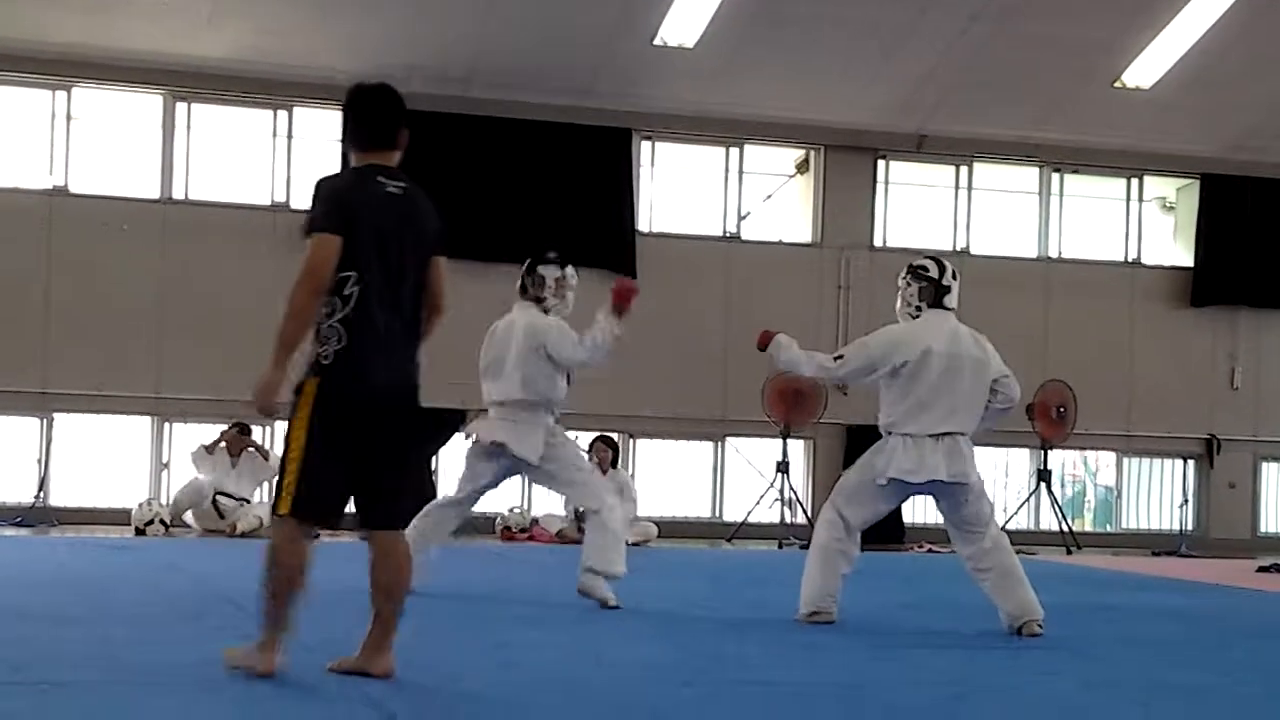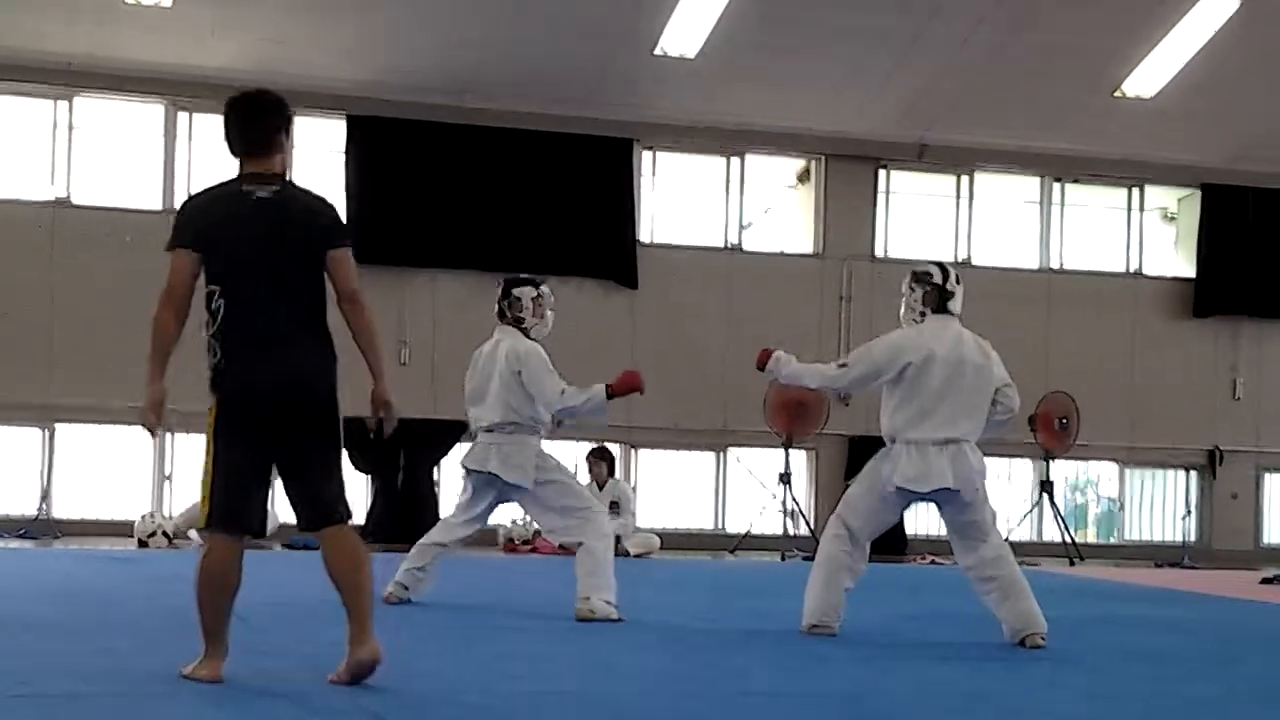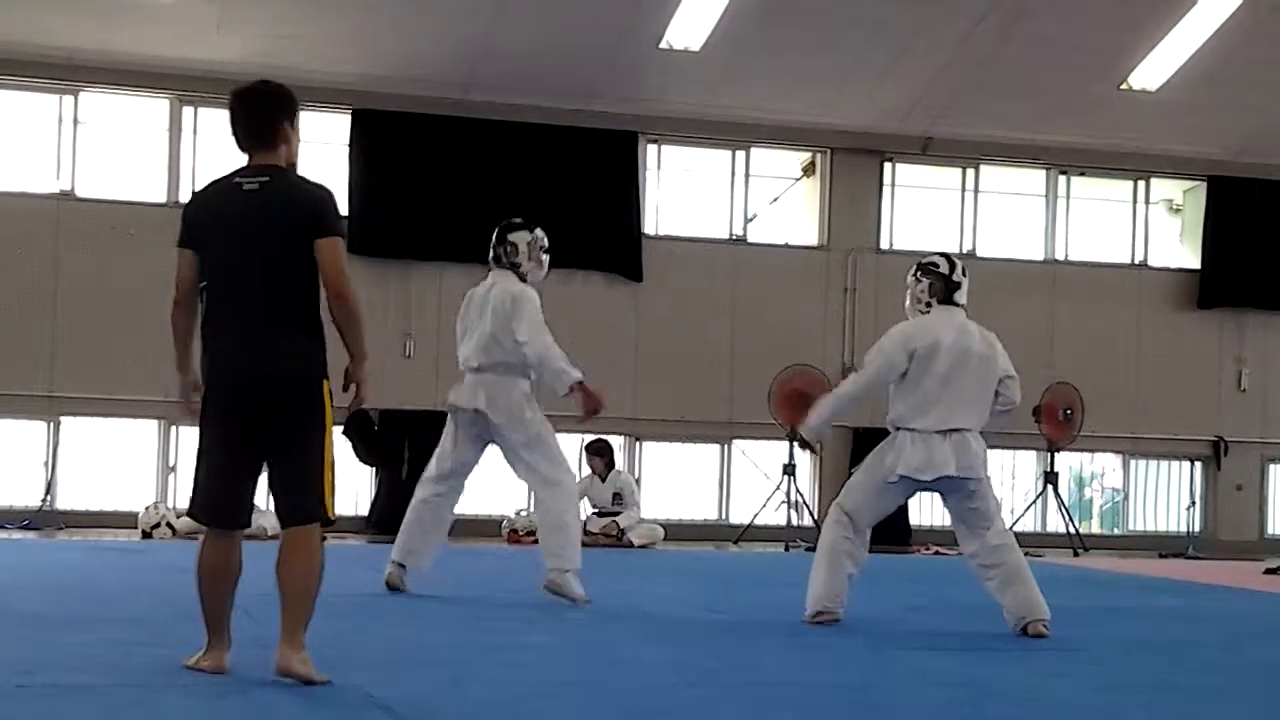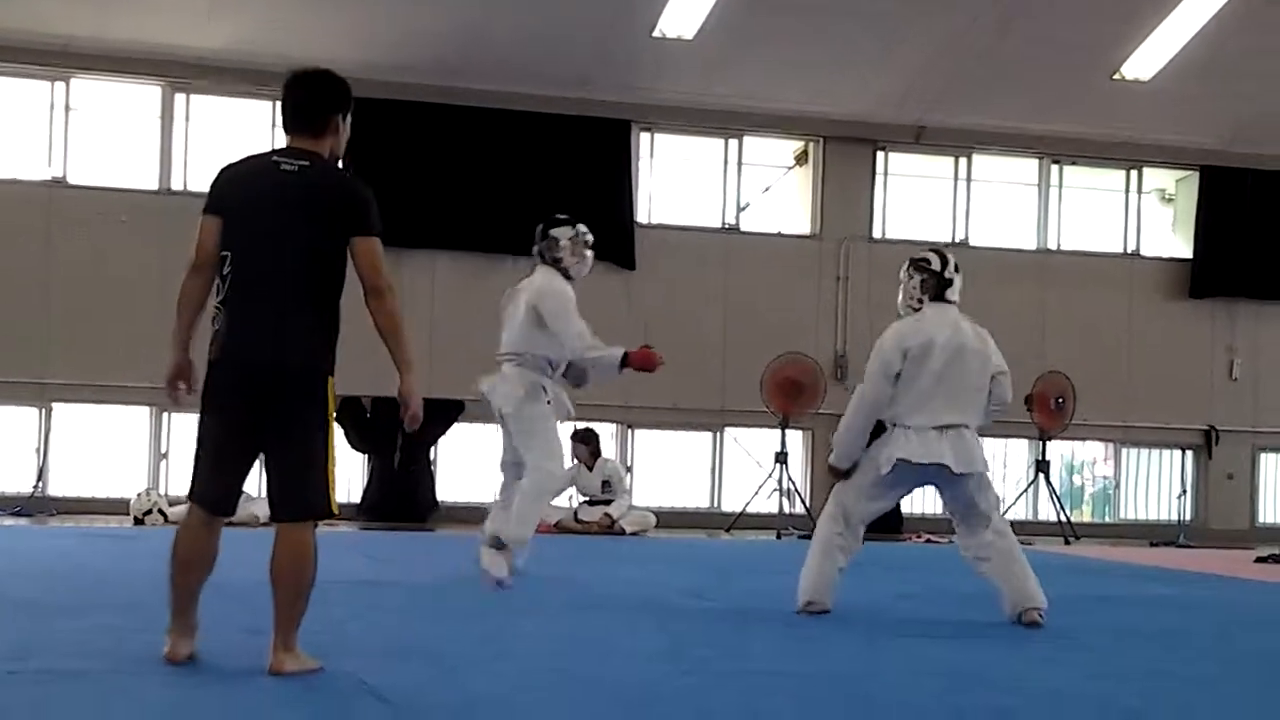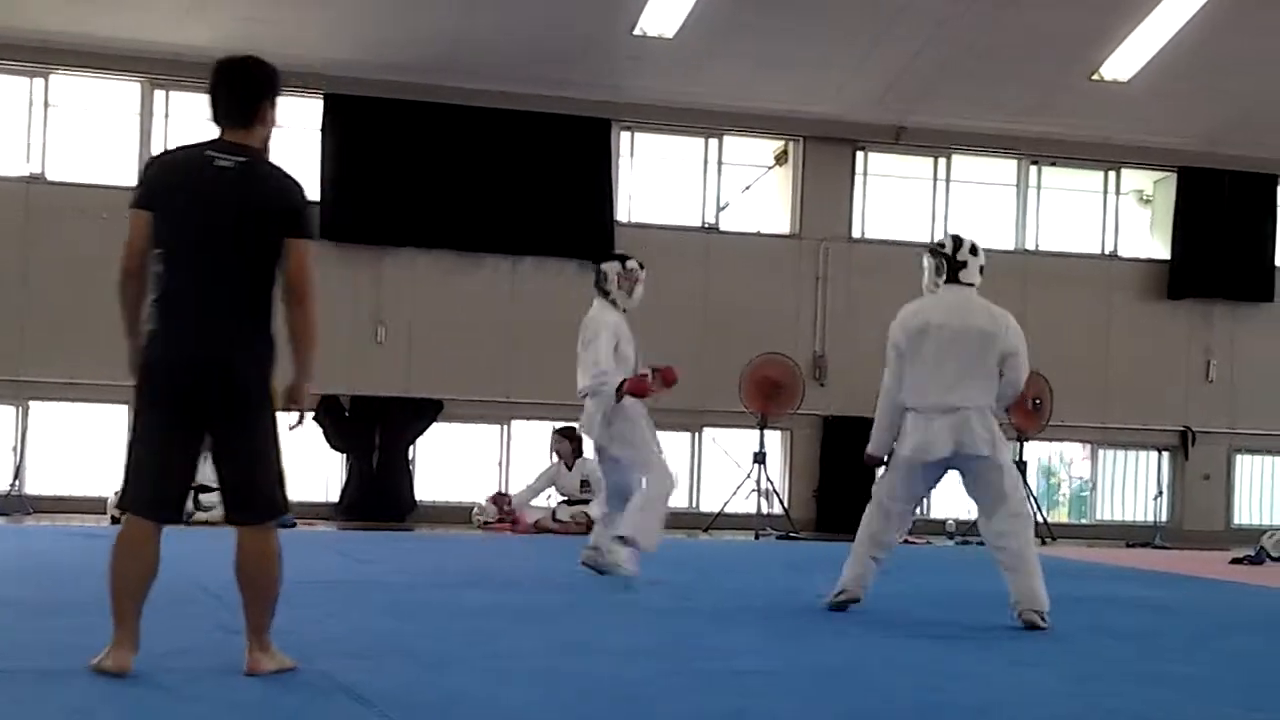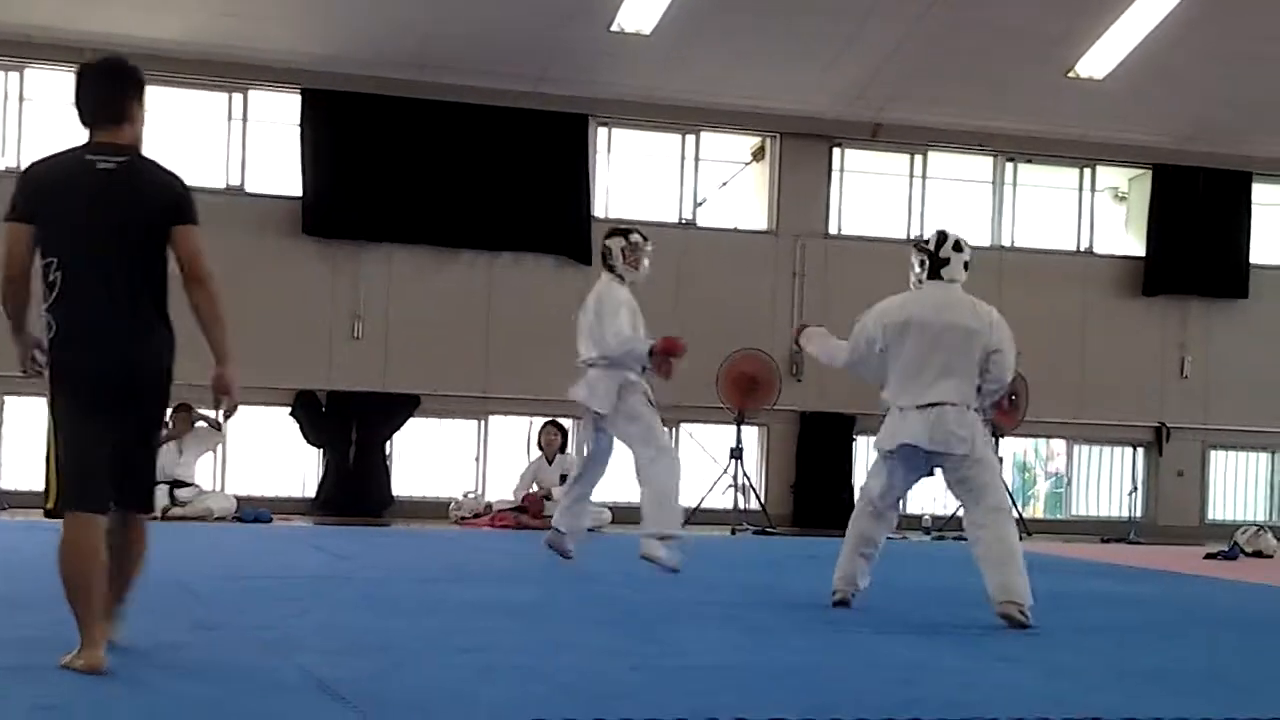
dt=0.5s
person 1, frame 1
left shoulder: (337, 192)
right shoulder: (422, 207)
left elbow: (315, 282)
right elbow: (434, 302)
left wrist: (277, 365)
left hip: (340, 376)
right hip: (398, 382)
left knee: (294, 515)
right knee: (387, 525)
left ankle: (266, 645)
right ankle: (379, 650)
person 1, frame 2
left shoulder: (202, 210)
right shoulder: (318, 212)
left elbow: (174, 301)
right elbow: (351, 300)
left wrist: (156, 380)
right wrist: (379, 378)
left hip: (239, 390)
right hip: (312, 388)
left knee: (224, 529)
right knee: (332, 518)
left ankle: (212, 656)
right ankle: (363, 639)
person 1, frame 3
left shoulder: (203, 204)
right shoulder: (312, 199)
left elbow: (184, 300)
right elbow: (339, 293)
left wrist: (185, 369)
right wrist: (357, 363)
left hip: (228, 380)
right hip: (298, 379)
left knee: (222, 523)
right knee: (303, 520)
left ankle: (215, 647)
right ankle: (293, 648)
person 1, frame 4
left shoulder: (234, 179)
right shoulder: (348, 194)
left elbow: (201, 271)
right elbow: (378, 290)
left wrist: (180, 349)
right wrist: (406, 375)
left hip: (233, 364)
right hip: (304, 372)
left knee: (205, 504)
right knee: (297, 516)
left ankle: (180, 633)
right ankle: (285, 648)
person 1, frame 5
left shoulder: (164, 172)
right shoulder: (282, 191)
left elbow: (132, 267)
right elbow: (298, 295)
left wrist: (137, 340)
right wrist: (301, 375)
left hip: (169, 364)
right hip: (244, 370)
left knee: (143, 512)
right knee: (258, 517)
left ankle: (121, 645)
right ankle: (261, 648)
person 1, frame 6
right shoulder: (164, 186)
right elbow: (197, 280)
right wrist: (223, 362)
left hip: (76, 363)
right hip: (146, 364)
left knee: (82, 508)
right knee: (131, 505)
left ankle: (91, 642)
right ankle: (106, 619)
person 2, frame 1
left shoulder: (899, 338)
right shoulder: (978, 344)
left elbow: (835, 367)
right elbow: (1008, 394)
left wrist: (780, 347)
left hip: (900, 454)
right hip: (954, 457)
left knee: (840, 518)
right knee: (982, 536)
left ankle: (818, 606)
right ankle: (1025, 616)
person 2, frame 2
left shoulder: (904, 343)
right shoulder: (981, 350)
left elbow: (839, 375)
right elbow: (1007, 404)
left wrist: (779, 363)
left hip: (906, 461)
right hip: (958, 464)
left knee: (846, 531)
right knee: (985, 546)
left ankle: (821, 618)
right ankle: (1029, 628)
person 2, frame 3
left shoulder: (909, 333)
right shoulder: (986, 341)
left elbow: (860, 385)
right elbow: (1009, 396)
left wrist: (813, 424)
left hip: (909, 450)
right hip: (963, 453)
left knee: (847, 519)
right knee: (989, 535)
left ankle: (824, 606)
right ankle: (1031, 616)
person 2, frame 4
left shoulder: (903, 333)
right shoulder: (980, 338)
left elbow: (870, 399)
right elbow: (1000, 396)
left wrist: (842, 455)
left hip: (905, 446)
right hip: (961, 448)
left knee: (843, 514)
right knee: (987, 531)
left ankle: (814, 596)
right ankle: (1028, 604)
person 2, frame 5
left shoulder: (912, 315)
right shoulder: (1000, 319)
left elbow: (894, 384)
right elbow: (1015, 379)
left wrist: (883, 441)
left hip: (923, 429)
right hip: (977, 430)
left knee: (888, 508)
right knee: (1008, 516)
left ankle: (851, 587)
right ankle: (1030, 604)
person 2, frame 6
left shoulder: (892, 309)
right shoulder: (984, 315)
left elbow: (851, 357)
right elbow: (1002, 373)
left wrist: (812, 339)
left hip: (906, 424)
right hip: (959, 426)
left knee: (875, 504)
right knee: (989, 512)
left ankle: (845, 586)
right ankle: (1011, 598)
person 3, frame 1
left shoulder: (500, 328)
right shoulder: (545, 326)
right elbow: (586, 355)
right wrist: (614, 312)
left hip: (495, 429)
right hip: (534, 435)
left knee: (456, 502)
right knee: (601, 500)
right ankle: (595, 575)
person 3, frame 2
left shoulder: (482, 353)
right shoulder: (526, 351)
right elbow: (560, 401)
right wrist: (612, 390)
left hip: (485, 453)
right hip: (522, 456)
left knee: (457, 524)
right knee: (593, 522)
left ankle: (400, 585)
right ankle: (593, 600)
person 3, frame 3
left shoulder: (474, 296)
right shoulder: (520, 295)
right elbow: (538, 346)
right wrist: (577, 385)
left hip: (471, 396)
right hip: (508, 399)
left knee: (439, 482)
right knee: (556, 482)
left ankle: (399, 566)
right ankle: (562, 572)
person 3, frame 4
left shoulder: (528, 287)
right shoulder: (554, 290)
right elbow: (576, 345)
left wrist: (569, 370)
right wrist: (628, 359)
left hip: (516, 386)
right hip: (528, 389)
left knee: (522, 469)
right knee: (545, 473)
left ankle: (501, 542)
right ankle: (498, 543)
person 3, frame 5
left shoulder: (609, 319)
right shoulder: (602, 320)
right elbow: (597, 373)
left wrist: (653, 378)
right wrist: (626, 386)
left hip: (611, 414)
right hip: (613, 414)
left knee: (624, 488)
right knee: (658, 479)
left ankle: (599, 549)
right ankle: (622, 545)
person 3, frame 6
left shoulder: (605, 293)
right shoulder: (613, 292)
right elbow: (619, 343)
left wrist: (653, 361)
right wrist: (655, 349)
left hip: (603, 387)
right hip: (616, 388)
left knee: (593, 462)
right knee: (659, 456)
left ankle: (561, 530)
right ankle: (657, 537)
